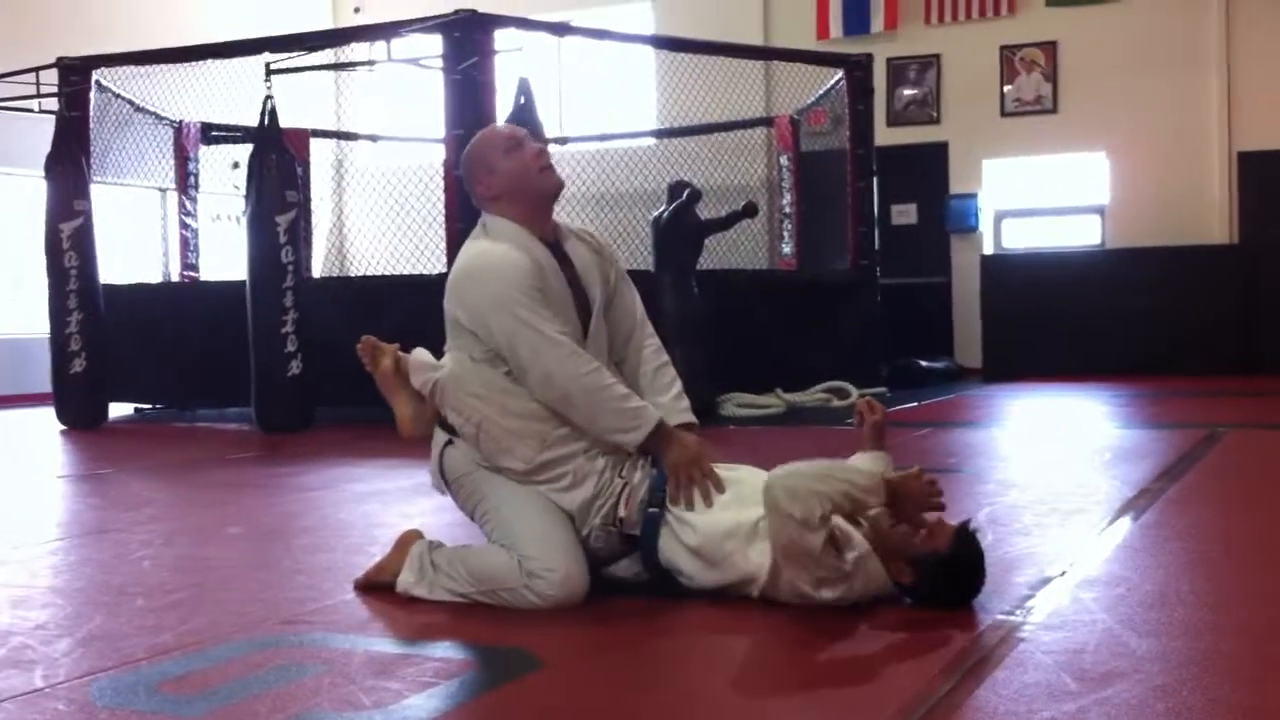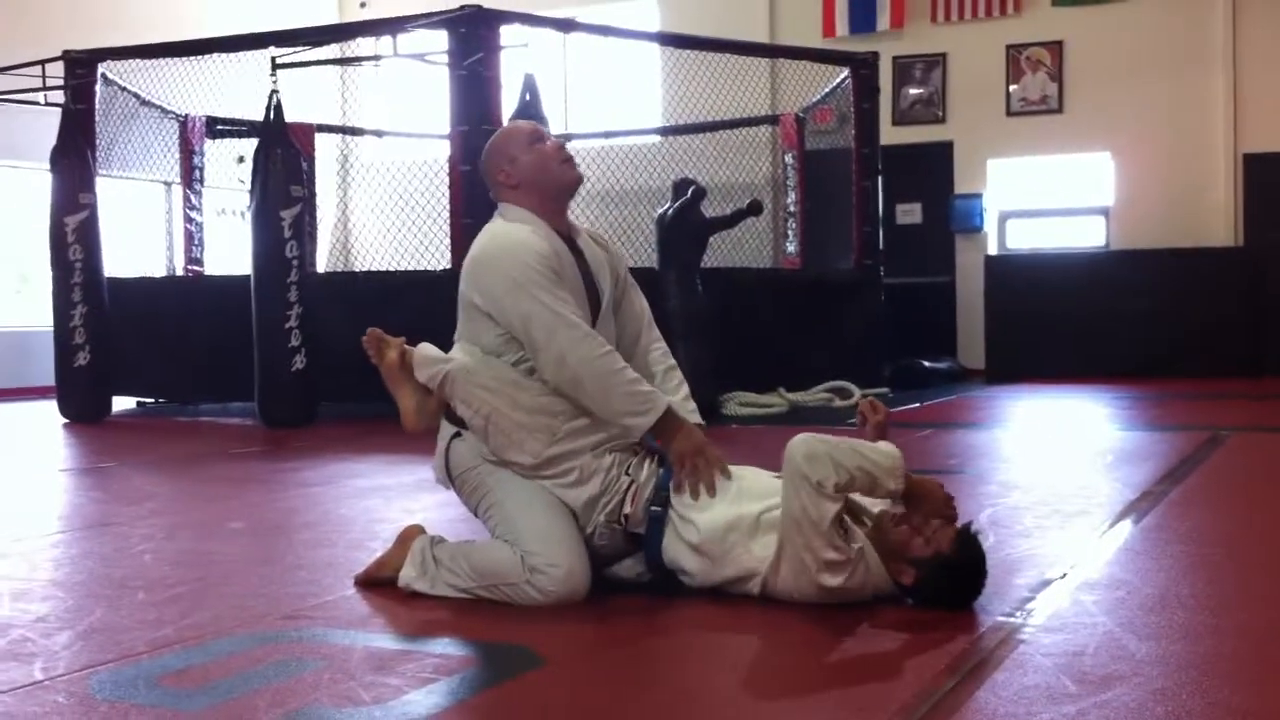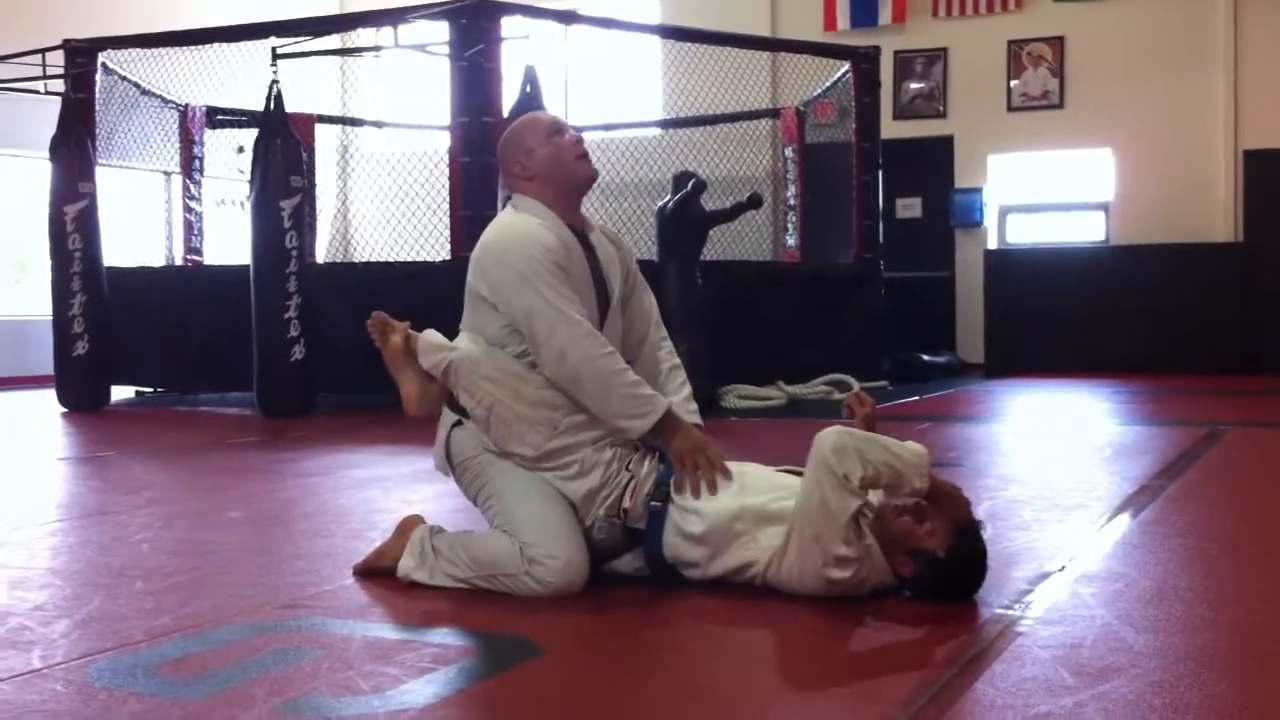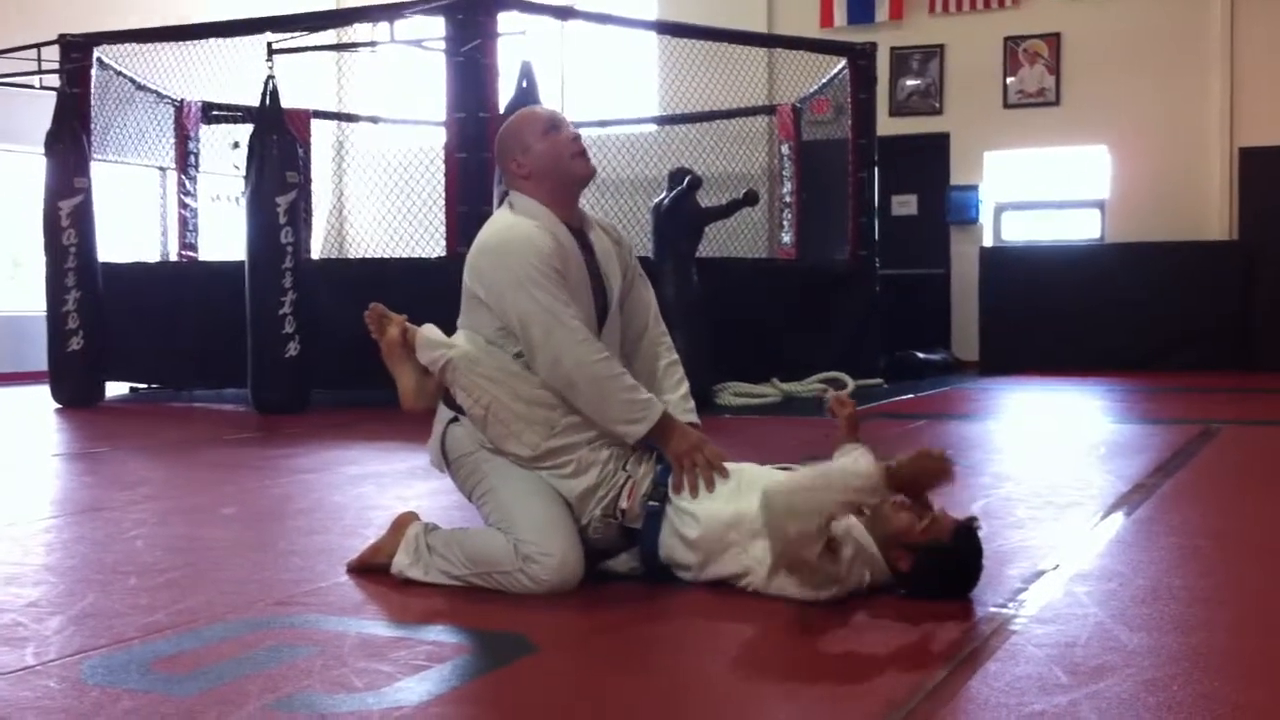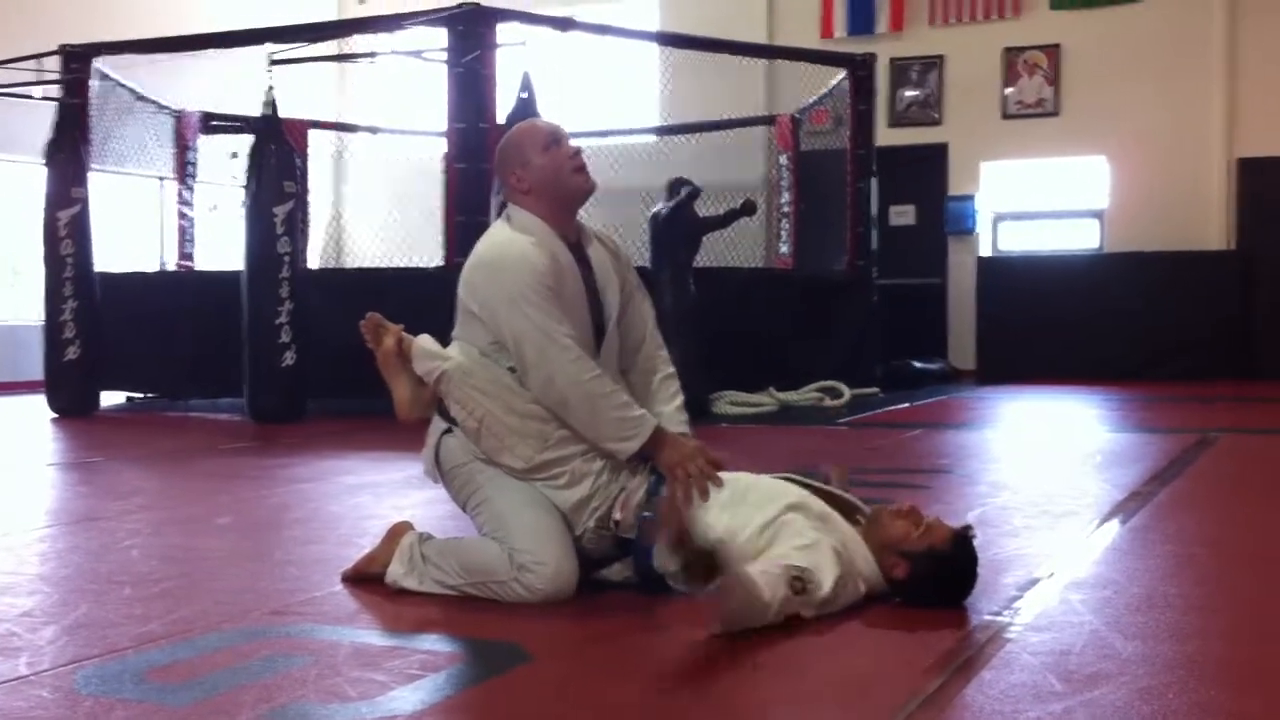
dt=0.3s
person 1, frame 1
left shoulder: (830, 577)
right shoulder: (870, 544)
left elbow: (788, 489)
left wrist: (885, 487)
right wrist: (876, 449)
left hip: (628, 512)
right hip: (668, 486)
left knee: (502, 404)
left ankle: (418, 377)
person 1, frame 2
left shoulder: (831, 572)
right shoulder: (873, 536)
left elbow: (806, 455)
left wrist: (904, 476)
right wrist: (883, 448)
left hip: (630, 506)
right hip: (671, 485)
left knee: (528, 415)
left ankle: (423, 369)
person 1, frame 3
left shoulder: (837, 567)
right shoulder: (875, 536)
left elbow: (834, 451)
left wrist: (928, 478)
right wrist: (870, 434)
left hip: (629, 500)
right hip: (666, 477)
left knee: (535, 411)
left ankle: (425, 354)
person 1, frame 4
left shoulder: (834, 571)
right shoulder: (868, 533)
left elbow: (784, 505)
left wrist: (891, 473)
right wrist: (854, 441)
left hip: (624, 500)
right hip: (661, 475)
left ankle: (423, 346)
person 1, frame 5
left shoulder: (826, 569)
right shoulder: (859, 531)
left elbow: (745, 598)
left wrist: (696, 551)
left hip: (622, 508)
right hip: (655, 482)
left knee: (530, 427)
left ankle: (420, 358)
person 2, frame 1
left shoulder: (586, 250)
right shoulder: (490, 267)
left elbow: (638, 345)
right elbow: (564, 376)
left wrist: (680, 426)
right wrist: (660, 437)
left hip: (574, 447)
right hip: (492, 456)
right knee: (556, 581)
right ankle: (419, 561)
person 2, frame 2
left shoulder: (596, 250)
right shoulder: (508, 250)
left elbow: (644, 344)
right elbow: (577, 360)
left wrist: (687, 423)
right wrist: (668, 425)
left hip: (575, 444)
right hip: (495, 448)
right knee: (559, 576)
right ankle: (420, 556)
person 2, frame 3
left shoulder: (606, 246)
right shoulder: (517, 242)
left elbow: (650, 344)
right elbow: (578, 358)
left wrist: (689, 425)
right wrist: (668, 427)
left hip: (574, 436)
right hip: (496, 437)
right knee: (557, 567)
right ankle: (420, 547)
person 2, frame 4
left shoulder: (606, 241)
right shoulder: (513, 242)
left elbow: (648, 341)
right elbow: (573, 362)
left wrist: (684, 424)
right wrist: (664, 429)
right knee: (554, 565)
right ankle: (414, 543)
person 2, frame 5
left shoulder: (605, 253)
right shoulder: (510, 258)
left elbow: (645, 354)
right elbow: (564, 378)
left wrist: (677, 436)
right wrist: (656, 442)
left hip: (565, 444)
right hip: (487, 445)
right knee: (547, 574)
right ankle: (410, 553)
person 3, frame 1
left shoulder: (678, 220)
right shoulder: (663, 219)
left elbow: (718, 224)
left wrist: (740, 214)
right wrist: (687, 199)
left hip: (682, 288)
right hip: (671, 292)
left knee: (692, 345)
right knee: (683, 347)
left ankle: (699, 401)
person 3, frame 2
left shoulder: (689, 219)
right shoulder: (668, 217)
left elbow: (719, 223)
left wrist: (744, 212)
right wrist: (692, 197)
left hip: (686, 286)
right hip: (675, 288)
left knee: (694, 344)
right knee: (684, 346)
left ankle: (698, 401)
right ankle: (692, 403)
person 3, frame 3
left shoulder: (689, 212)
right shoulder: (666, 210)
left elbow: (719, 216)
left wrist: (744, 205)
right wrist: (692, 191)
left hip: (685, 280)
right hip: (674, 282)
left knee: (695, 338)
right knee: (684, 339)
left ankle: (699, 395)
right ankle: (688, 397)
person 3, frame 4
left shoulder: (686, 209)
right shoulder: (663, 207)
left elbow: (716, 213)
left wrist: (740, 202)
right wrist: (687, 187)
left hip: (682, 276)
right hip: (671, 279)
left knee: (693, 335)
right knee: (681, 336)
left ankle: (695, 391)
person 3, frame 5
left shoulder: (684, 218)
right shoulder: (661, 216)
left elbow: (714, 222)
left wrist: (738, 211)
right wrist: (686, 197)
left hip: (679, 286)
right hip: (668, 288)
left knee: (687, 344)
right knee: (678, 345)
left ankle: (692, 401)
right ankle: (684, 403)
